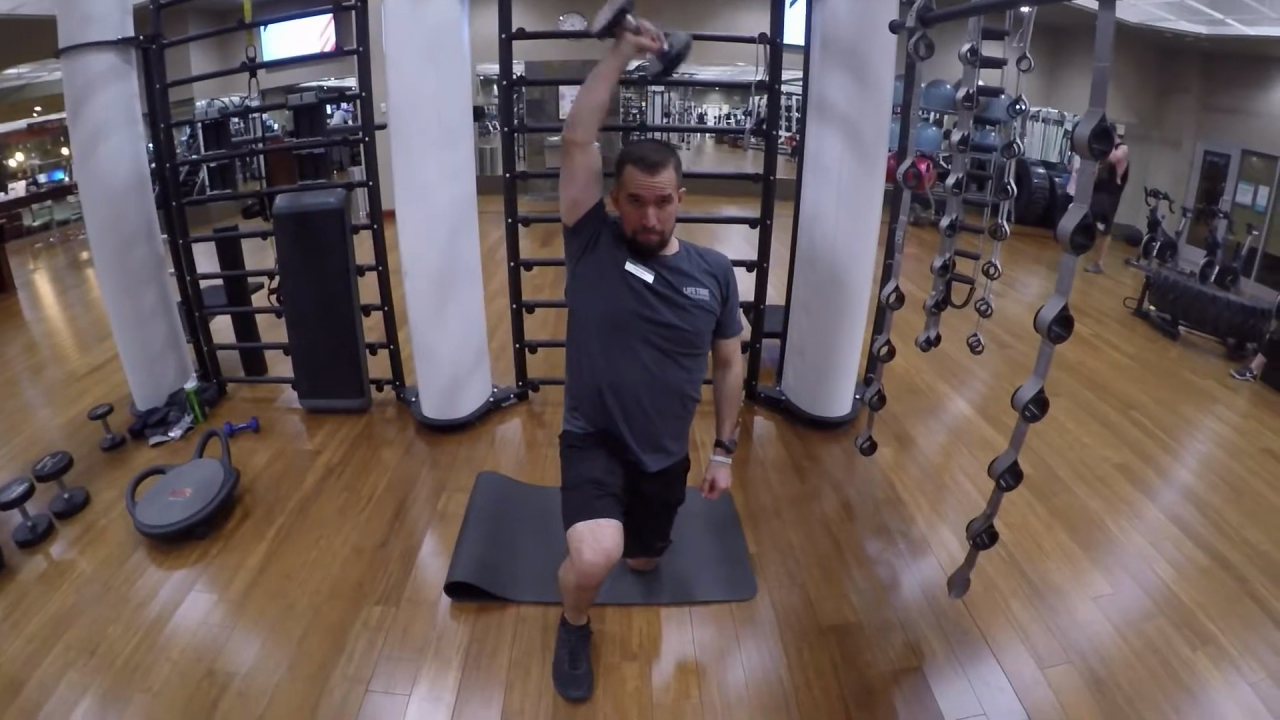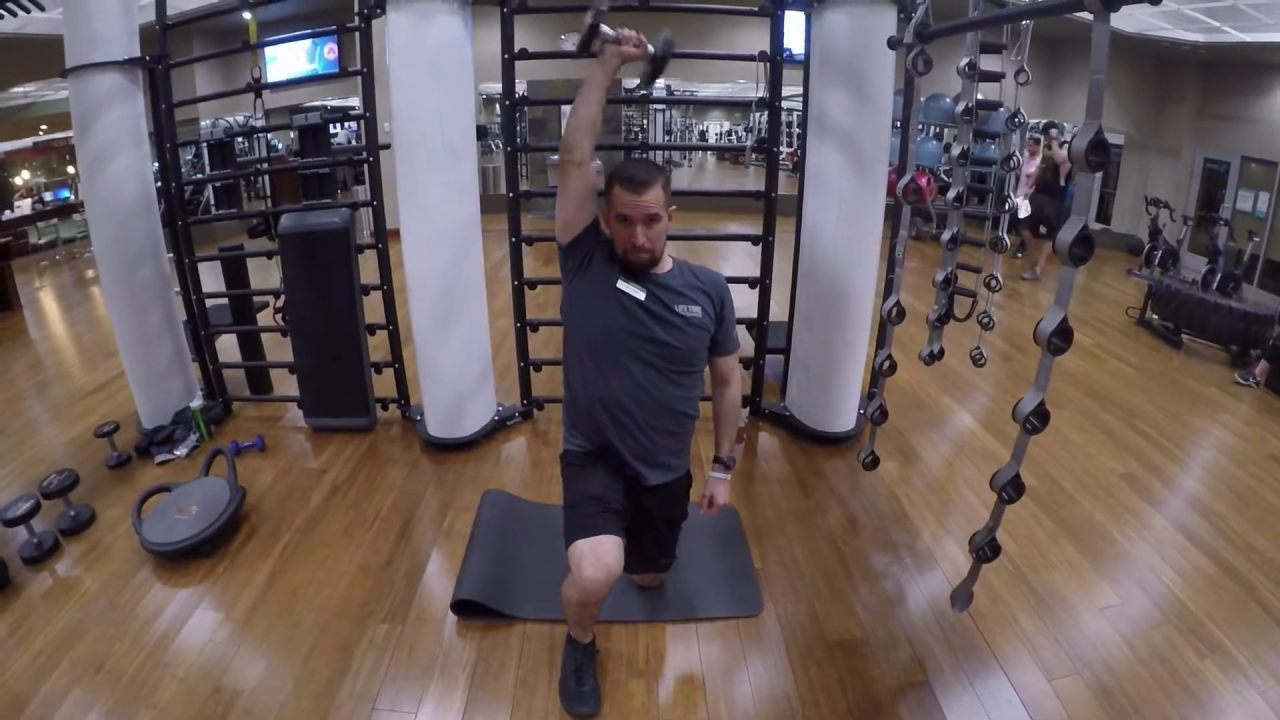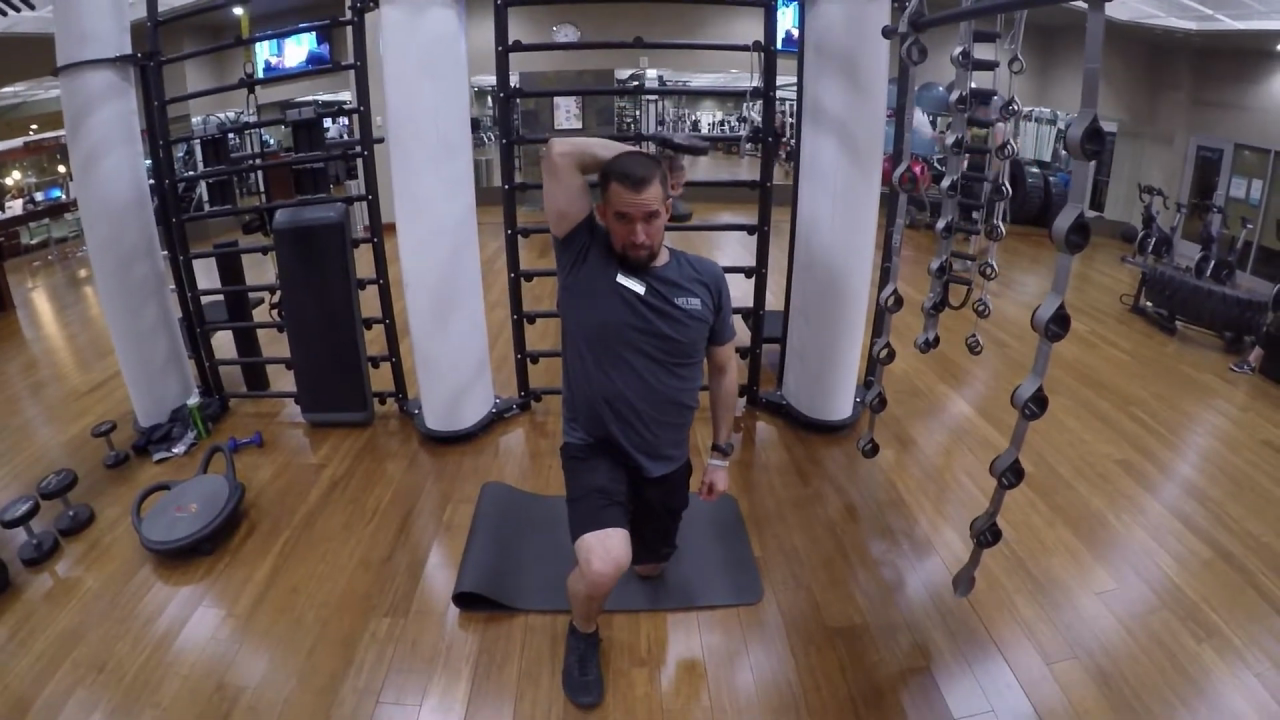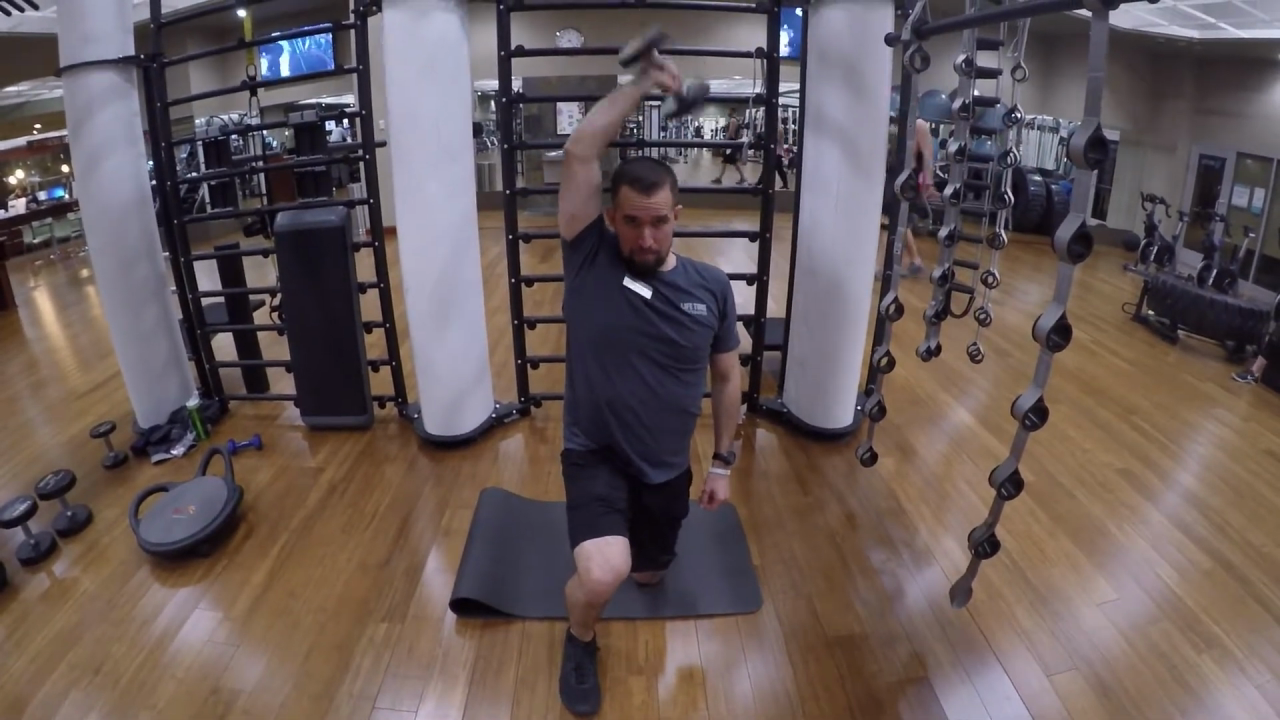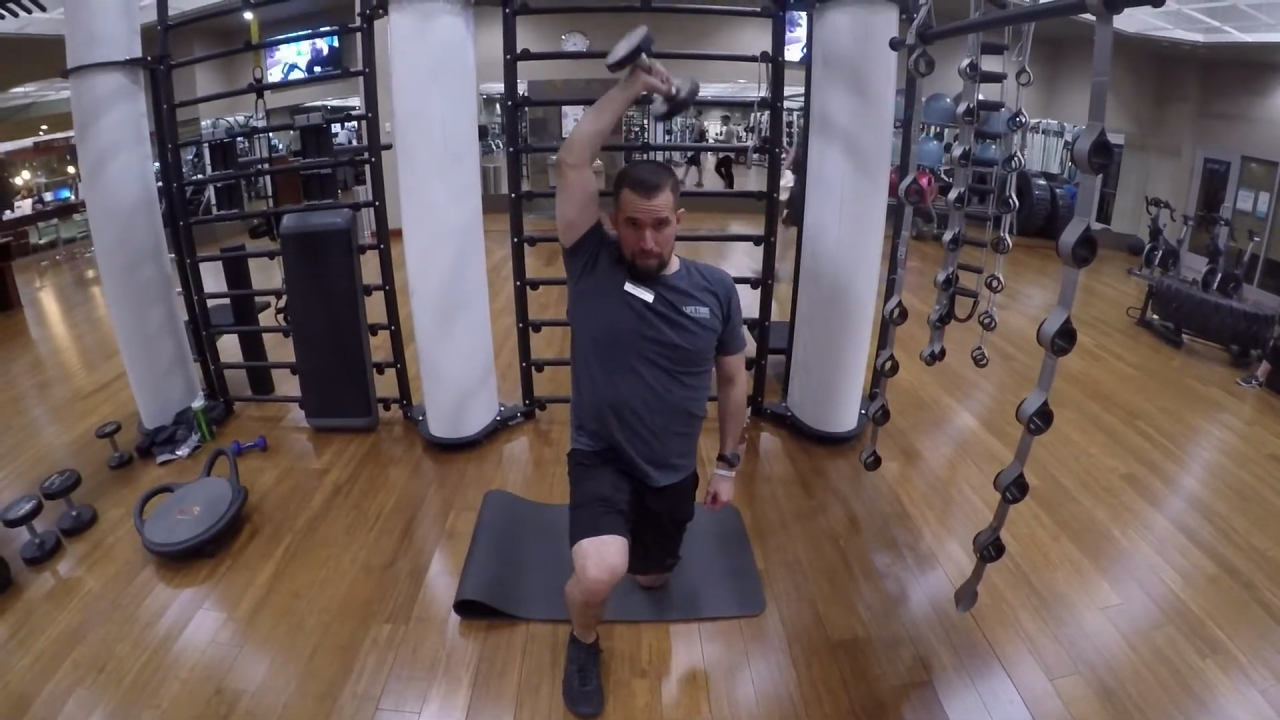
dt=1s
person 1, frame 1
left shoulder: (713, 272)
right shoulder: (593, 246)
left elbow: (728, 365)
right elbow: (578, 141)
left wrist: (724, 451)
right wrist: (622, 51)
left hip: (665, 452)
right hip: (592, 440)
left knee: (644, 561)
right knee: (593, 558)
left ankle: (635, 517)
right ankle: (573, 627)
person 1, frame 2
left shoulder: (707, 290)
right shoulder: (586, 264)
left elbow: (727, 381)
right elbow: (573, 160)
left wrist: (722, 467)
right wrist: (608, 63)
left hip: (666, 468)
right hip: (594, 457)
left knee: (648, 577)
right knee: (595, 575)
left ankle: (636, 537)
right ankle: (579, 644)
person 1, frame 3
left shoulder: (706, 279)
right shoulder: (583, 256)
left elbow: (724, 370)
right elbow: (559, 153)
left wrist: (720, 454)
right wrist: (639, 159)
left hip: (667, 459)
right hip: (594, 451)
left knee: (649, 567)
right knee: (603, 567)
left ankle: (640, 531)
right ankle: (582, 633)
person 1, frame 4
left shoulder: (710, 288)
right shoulder: (590, 261)
left elbow: (727, 379)
right elbow: (579, 156)
left wrist: (721, 462)
right wrist: (644, 84)
left hip: (667, 467)
right hip: (594, 457)
left knee: (648, 575)
right knee: (602, 575)
left ankle: (639, 534)
right ankle: (579, 641)
person 1, frame 5
left shoulder: (715, 289)
right shoulder: (592, 264)
left elbow: (734, 381)
right elbow: (571, 161)
left wrist: (727, 464)
right wrist: (630, 86)
left hip: (674, 469)
right hip: (600, 459)
left knee: (651, 577)
right knee: (599, 574)
left ankle: (643, 538)
right ankle: (583, 644)
